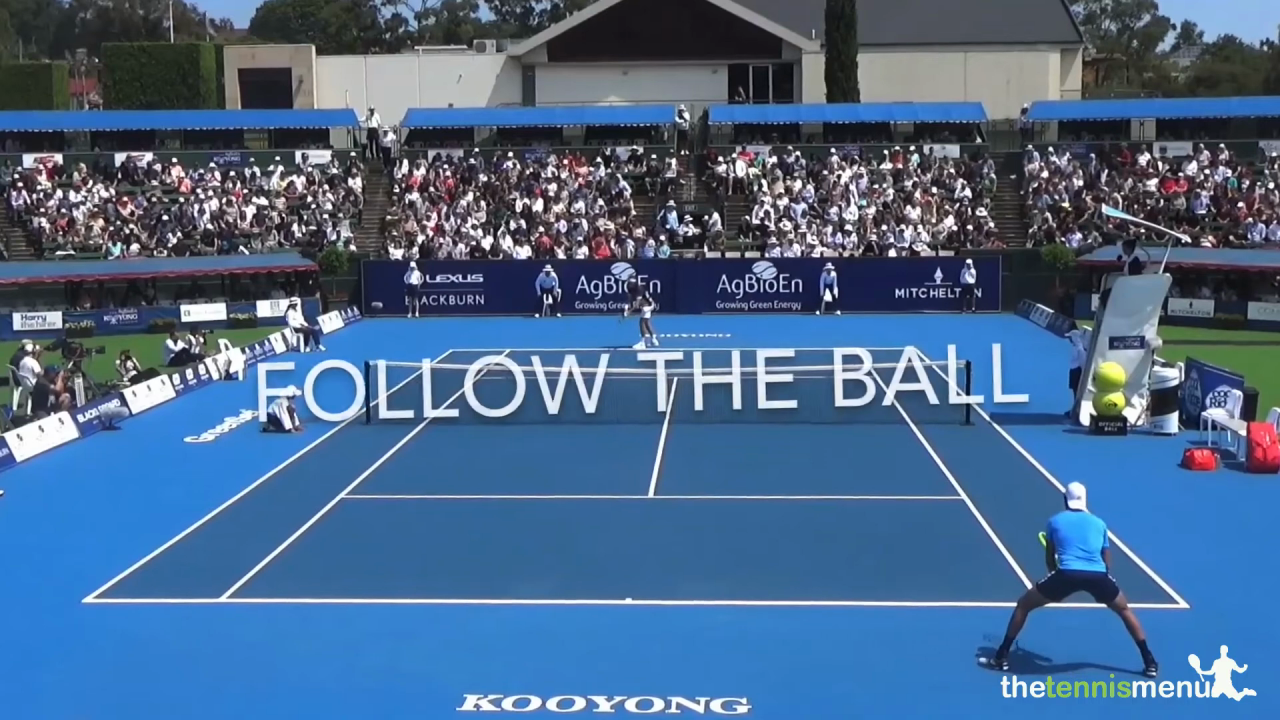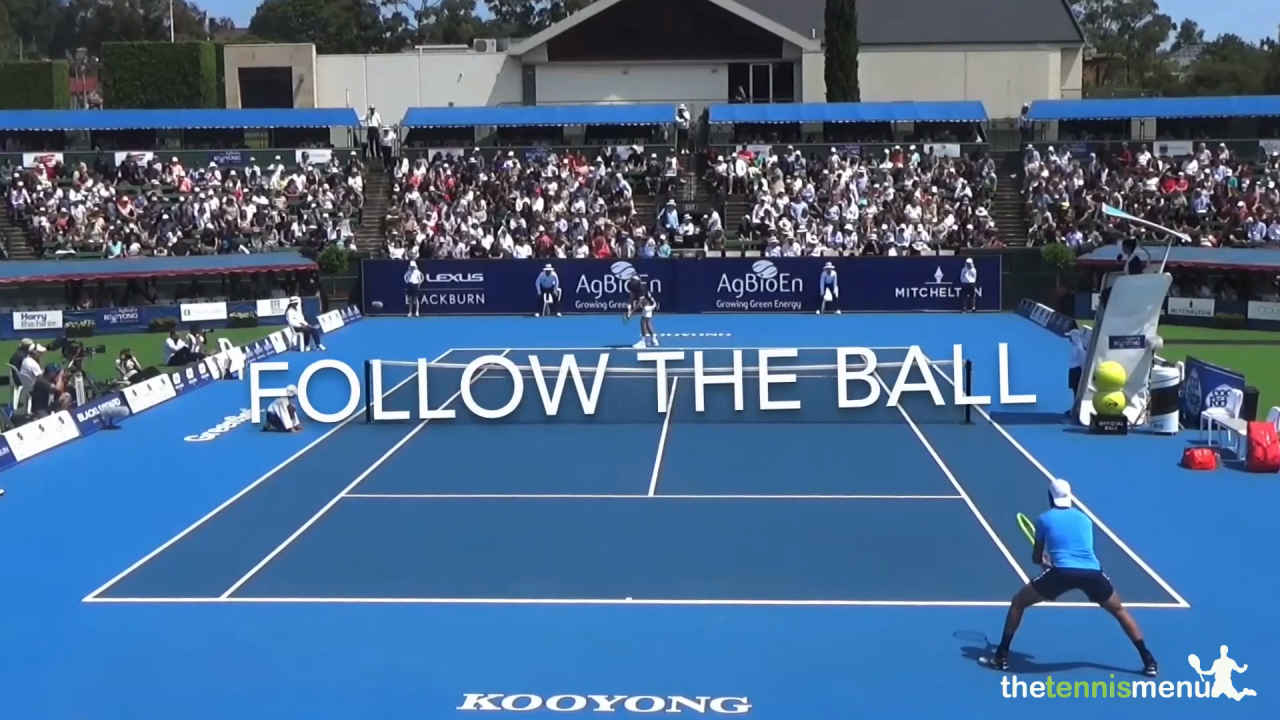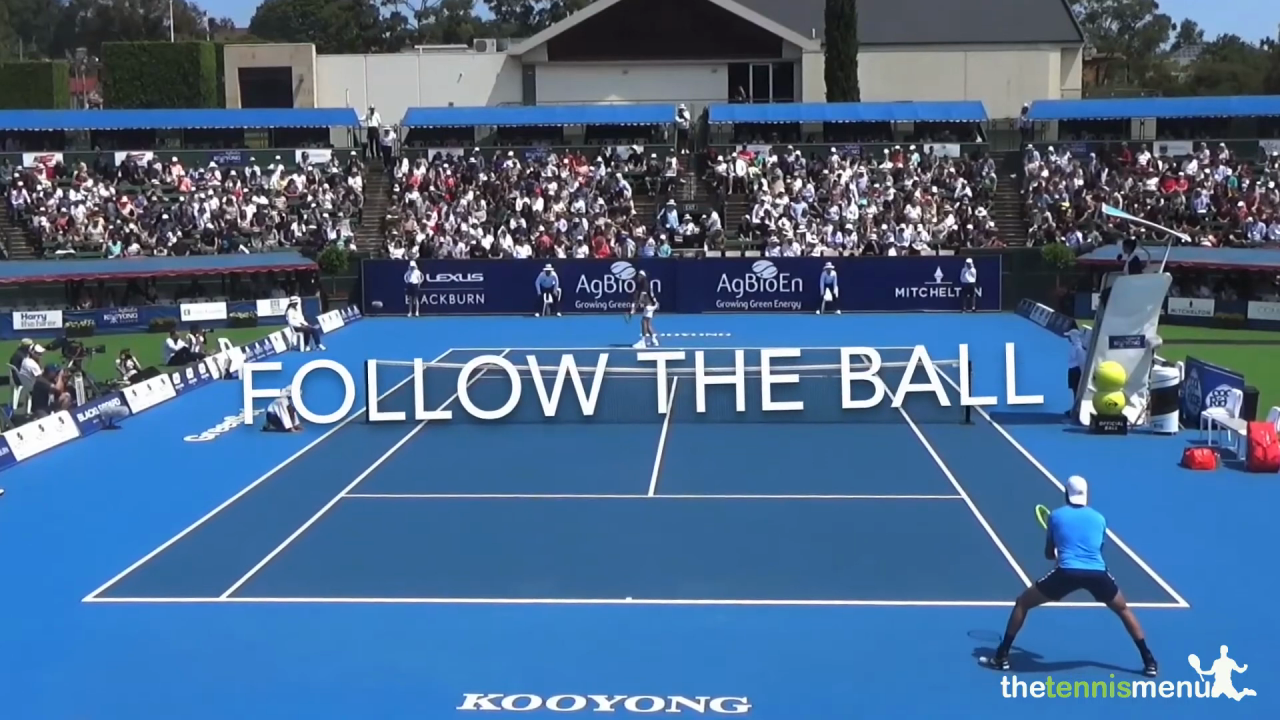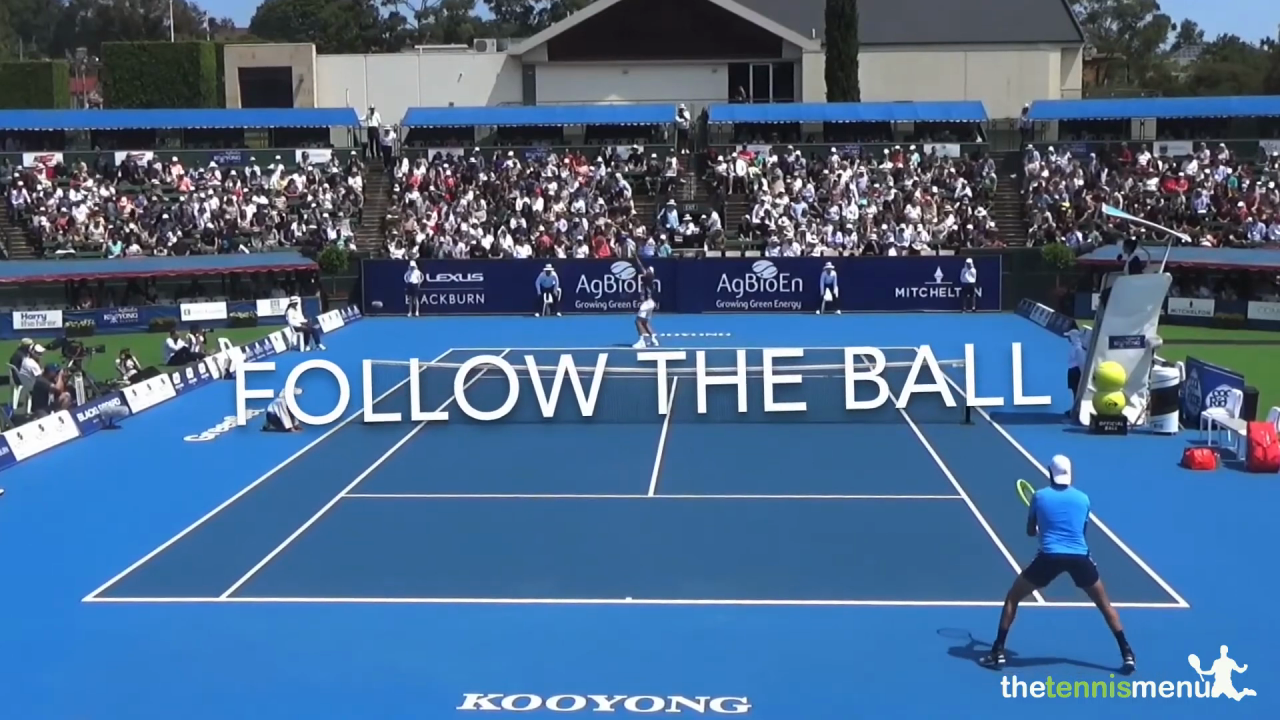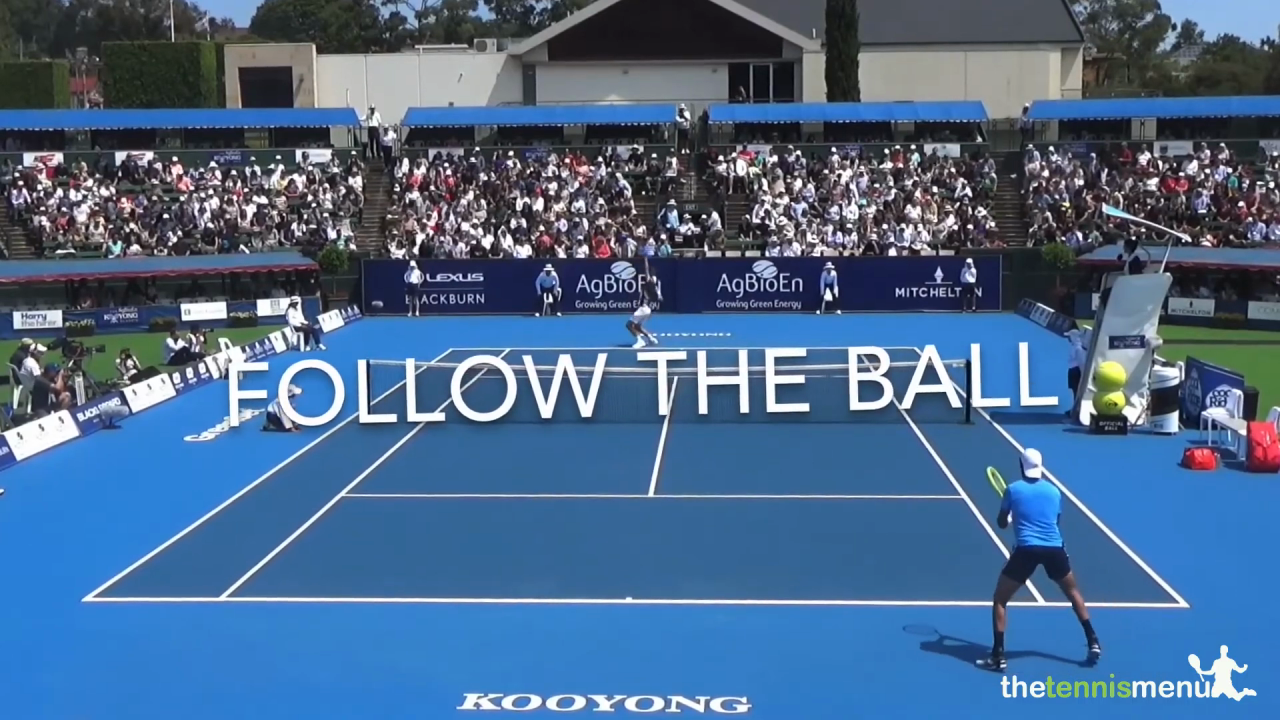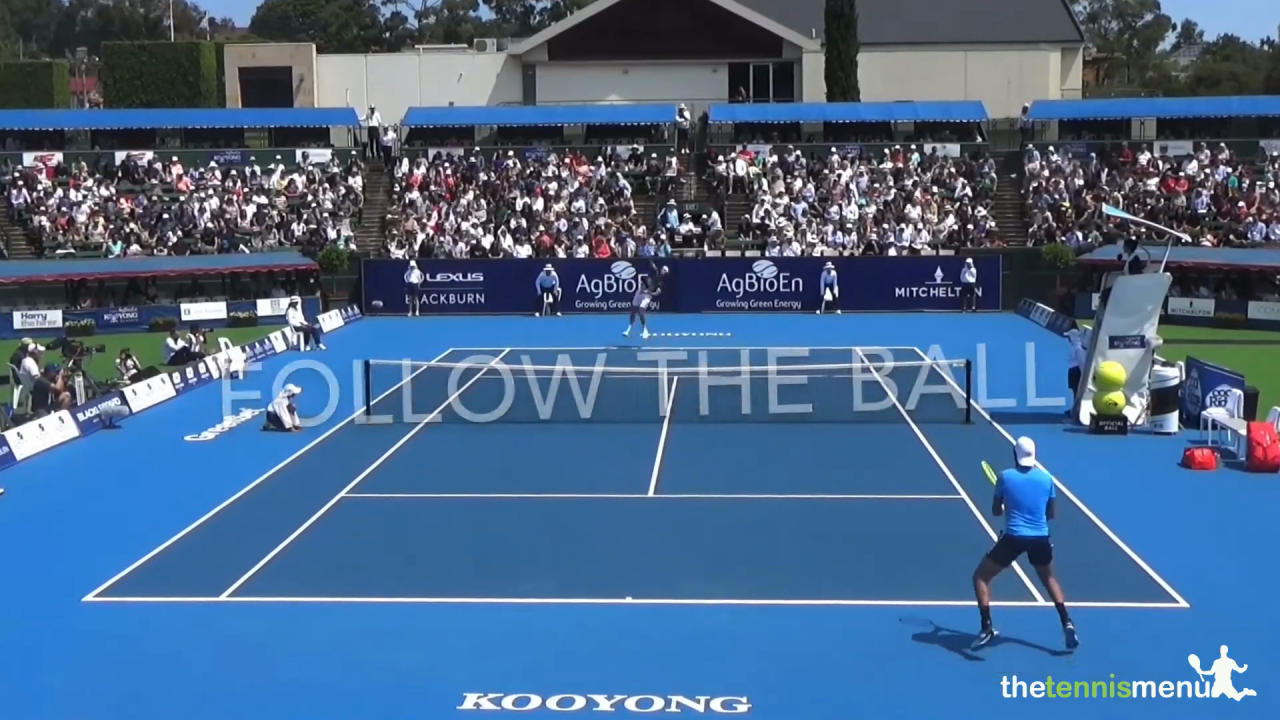
dt=0.4s
person 1, frame 1
left shoulder: (1055, 521)
right shoulder: (1099, 523)
left elbow: (1050, 561)
left hip: (1067, 573)
right hip: (1097, 575)
left knee: (1023, 606)
right knee: (1125, 611)
left ankle: (1001, 657)
right ankle: (1150, 663)
person 1, frame 2
left shoulder: (1044, 519)
right shoulder: (1085, 519)
left elbow: (1037, 558)
left wrist: (1047, 562)
left hip: (1062, 572)
right hip: (1092, 572)
left knee: (1018, 603)
right knee: (1119, 611)
left ankle: (1001, 656)
right ankle: (1149, 662)
person 1, frame 3
left shoulder: (1056, 516)
right shoulder: (1099, 518)
left elbow: (1049, 554)
left hip: (1067, 572)
right hip: (1097, 573)
left knee: (1022, 604)
right knee: (1124, 610)
left ankle: (1002, 656)
right ankle: (1149, 662)
person 1, frame 4
left shoulder: (1039, 496)
right shoulder: (1082, 499)
left elbow: (1030, 531)
left hip: (1049, 556)
right hip: (1079, 557)
left knee: (1013, 598)
right knee: (1104, 603)
left ankle: (998, 652)
right ankle: (1127, 654)
person 1, frame 5
left shoulder: (1013, 489)
right shoulder: (1053, 491)
left elbow: (1002, 522)
left hip: (1026, 549)
right hip: (1054, 549)
left knee: (1000, 599)
right knee: (1073, 593)
left ankle: (998, 656)
right ankle: (1093, 642)
person 1, frame 6
left shoulder: (1006, 477)
right shoulder: (1046, 478)
left elbow: (996, 511)
right elbow: (1051, 514)
left hip: (1014, 537)
right hip: (1040, 538)
left knee: (980, 577)
right knee: (1049, 579)
left ankle: (986, 627)
right ankle: (1066, 624)
